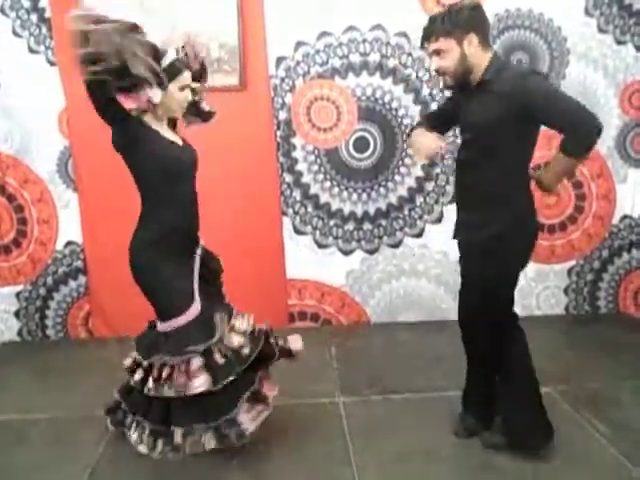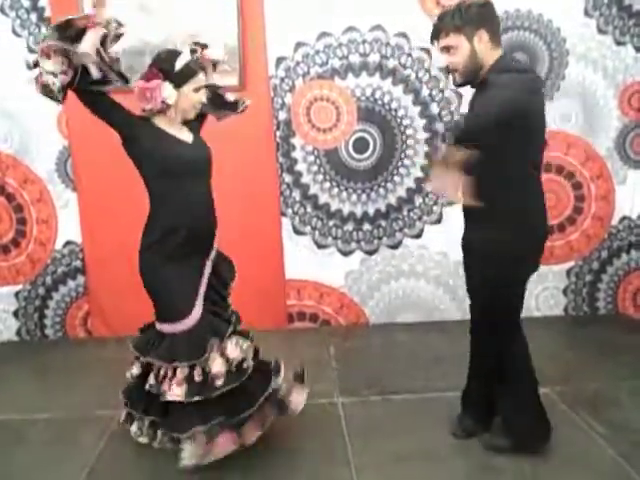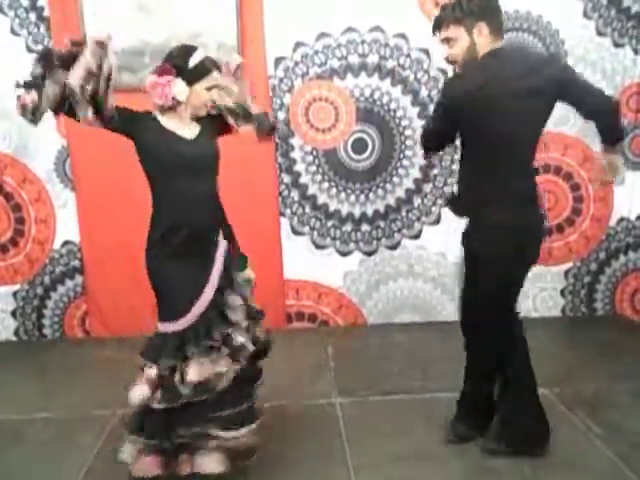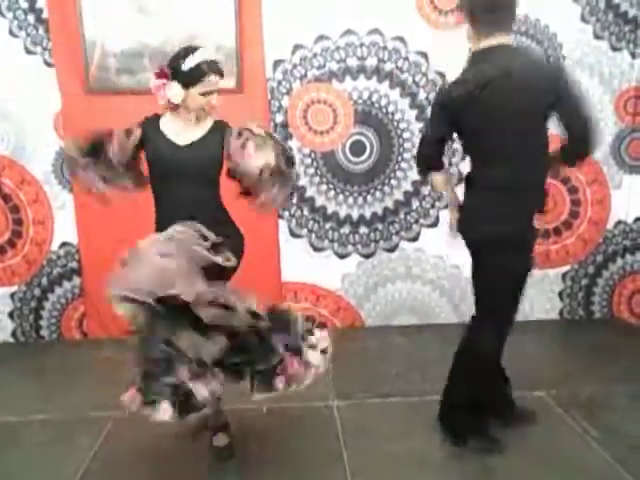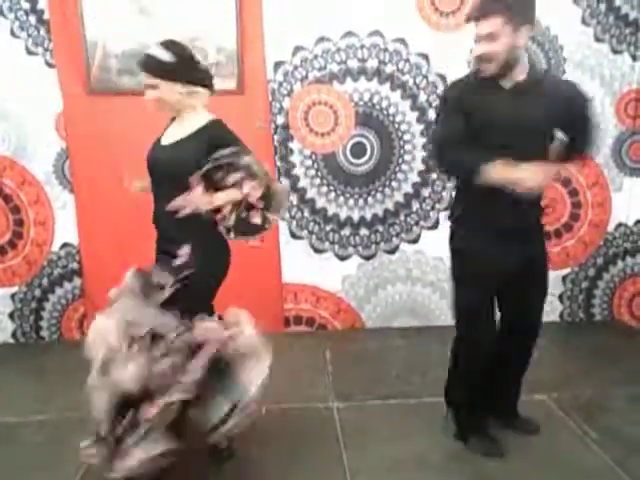
dt=0.2s
person 1, frame 1
left shoulder: (522, 86)
right shoulder: (467, 93)
left elbow: (585, 125)
right elbow: (430, 121)
left wrist: (546, 177)
right wrist: (422, 136)
left hip: (503, 230)
right hip: (478, 225)
left knee: (481, 321)
right knee: (496, 321)
left ankle: (500, 416)
right ankle: (484, 407)
person 1, frame 2
left shoulder: (513, 84)
right shoulder: (498, 86)
left elbow: (476, 128)
left wrist: (452, 167)
right wrist: (459, 169)
left hip: (510, 233)
right hip: (490, 228)
left knee: (495, 325)
right knee: (490, 321)
left ankle: (525, 427)
right ankle: (481, 408)
person 1, frame 3
left shoulder: (459, 88)
right shoulder: (546, 70)
left elbow: (431, 143)
right elbow: (606, 109)
right wrist: (611, 152)
left hip: (491, 228)
right hip: (518, 222)
left knee: (488, 322)
right knee: (481, 318)
left ankle: (523, 430)
right ankle: (475, 412)
person 1, frame 4
left shoulder: (456, 90)
right shoulder: (542, 74)
left elbow: (427, 159)
right elbow: (583, 141)
left wrist: (449, 191)
right wrist: (552, 162)
left hip: (486, 220)
right hip: (506, 226)
left knee: (494, 317)
right knee: (492, 322)
left ankle: (492, 399)
right ankle: (460, 419)
person 1, frame 5
left shoulder: (559, 94)
right shoulder: (461, 93)
left elbow: (581, 143)
right elbow: (448, 158)
left wrist: (546, 171)
right wrist: (511, 173)
left hip: (525, 235)
right hip: (476, 237)
left knee: (522, 327)
right knee: (475, 329)
left ankle: (499, 404)
right ankle: (467, 417)
person 2, frame 1
left shoulder: (170, 129)
right shoulder: (130, 130)
left elbow: (198, 108)
right elbow: (100, 85)
left wrist: (183, 57)
left hip: (184, 249)
right hip: (157, 256)
left knee: (206, 326)
right knee: (193, 334)
person 2, frame 2
left shoulder: (192, 127)
right shoulder: (137, 130)
left elbow: (220, 102)
right elbow: (88, 91)
left wrist: (207, 71)
right wrist: (92, 40)
left hip: (204, 251)
right hip: (166, 257)
left knee: (213, 331)
right knee: (188, 338)
right ankle: (206, 426)
person 2, frame 3
left shoulder: (210, 124)
right shoulder: (142, 124)
left elbow: (260, 124)
right elbow: (73, 103)
left wrist: (233, 96)
right wrist: (87, 61)
left hip: (216, 244)
right hip: (168, 251)
left knee: (220, 333)
right knee: (185, 336)
right ankle: (187, 431)
person 2, frame 4
left shoulder: (221, 133)
right shoulder: (152, 127)
left elbow: (266, 178)
right elbow: (116, 163)
left wrist: (258, 156)
right wrist: (115, 147)
left hip: (215, 242)
right hip: (167, 245)
right ankle: (214, 416)
person 2, frame 5
left shoulder: (214, 133)
right shoulder: (171, 127)
left wrist: (220, 200)
right wrist: (155, 187)
left hip: (199, 249)
right hip: (174, 249)
